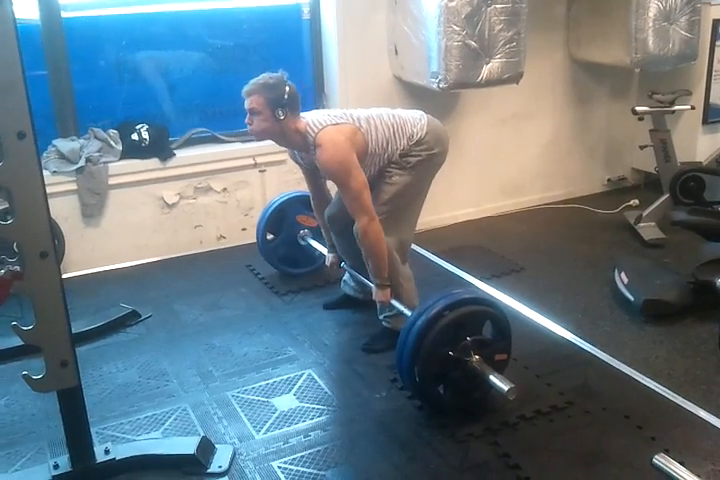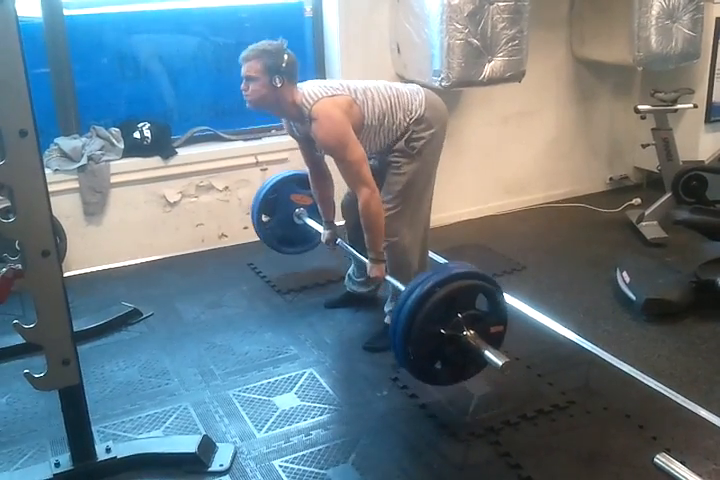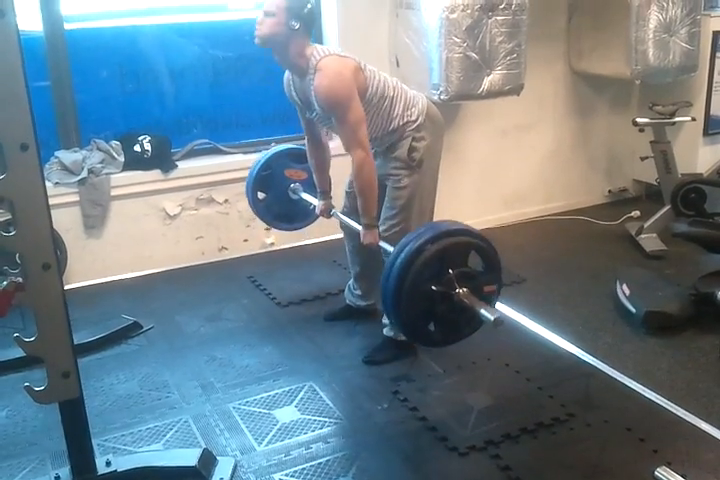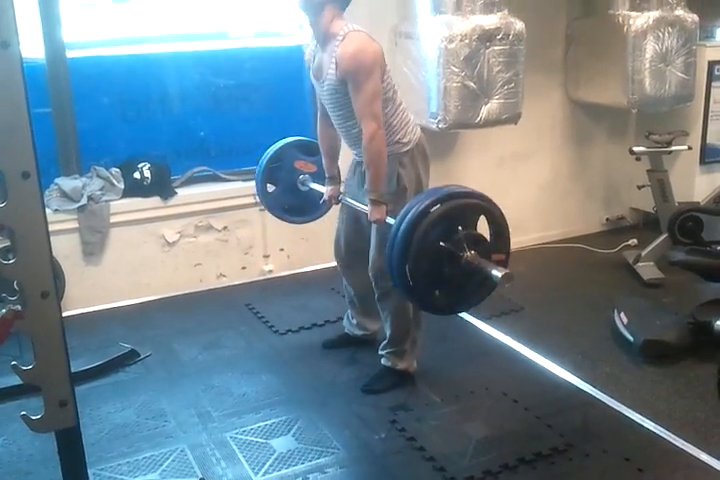
dt=0.5s
person 1, frame 1
left shoulder: (330, 148)
right shoulder: (296, 141)
left elbow: (367, 221)
right elbow: (320, 197)
left wrist: (383, 284)
right wrist: (332, 247)
left hip: (421, 142)
right hip: (394, 140)
left knee: (384, 229)
right knee: (338, 217)
left ankle: (400, 322)
right ankle: (358, 290)
person 1, frame 2
left shoulder: (325, 119)
right shoulder: (294, 115)
left elbow: (367, 192)
right elbow: (318, 172)
left wrist: (378, 258)
right wrist: (328, 224)
left hip: (420, 121)
right hip: (392, 127)
left knee: (397, 222)
right knee: (355, 210)
right ankle: (361, 287)
person 1, frame 3
left shoulder: (330, 76)
right shoulder: (292, 79)
left elbow: (359, 154)
right elbow: (315, 139)
left wrist: (371, 225)
right wrist: (323, 195)
left hip: (414, 132)
right hip: (381, 138)
left knee: (397, 235)
right knee: (353, 221)
left ankle: (402, 334)
right ankle: (362, 300)
person 1, frame 4
left shoulder: (354, 47)
right shoulder: (316, 51)
left elbow: (373, 127)
left wrist: (378, 201)
right wrist: (332, 179)
left hip: (398, 158)
right hip: (363, 159)
left knee: (388, 264)
right knee: (349, 252)
left ankle: (399, 361)
right ankle: (362, 327)
